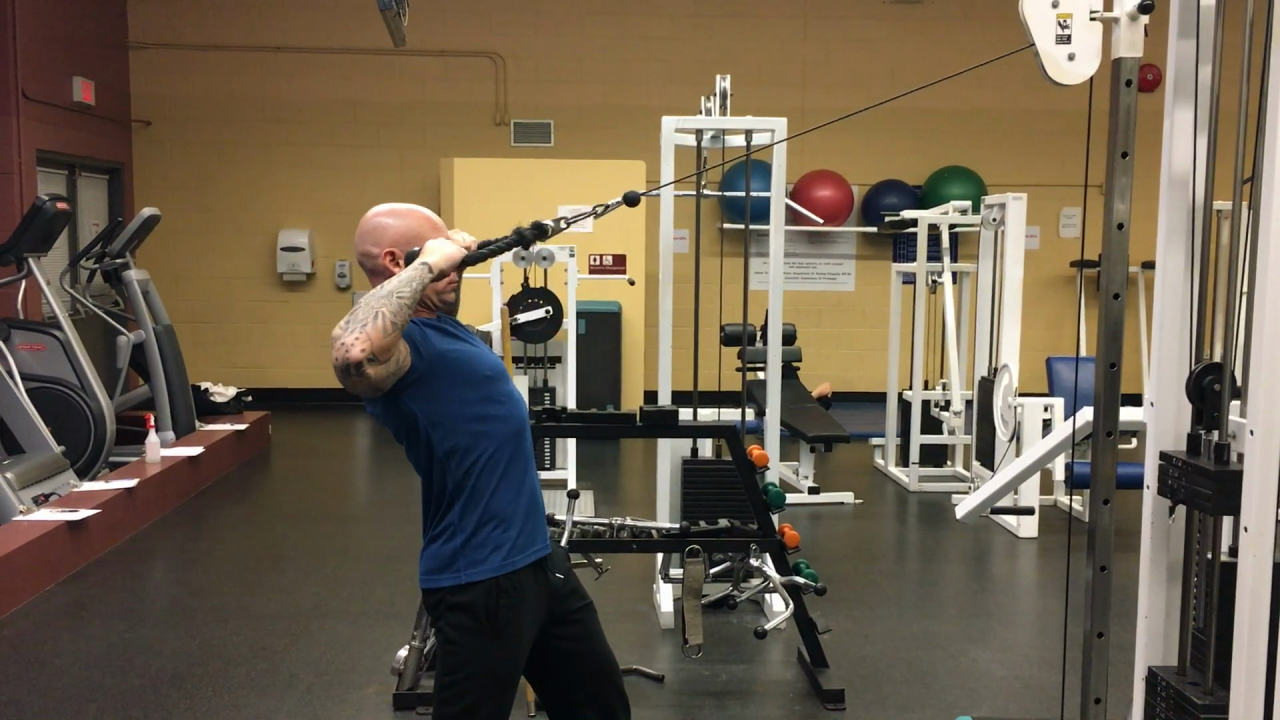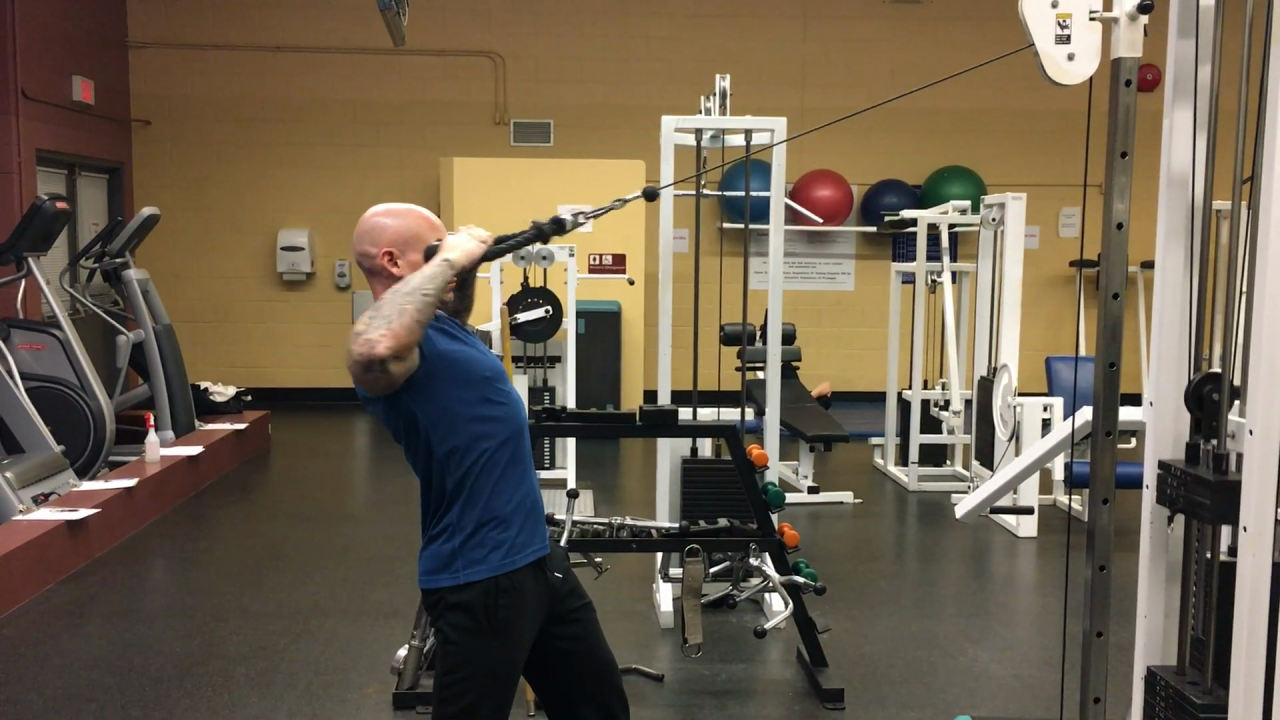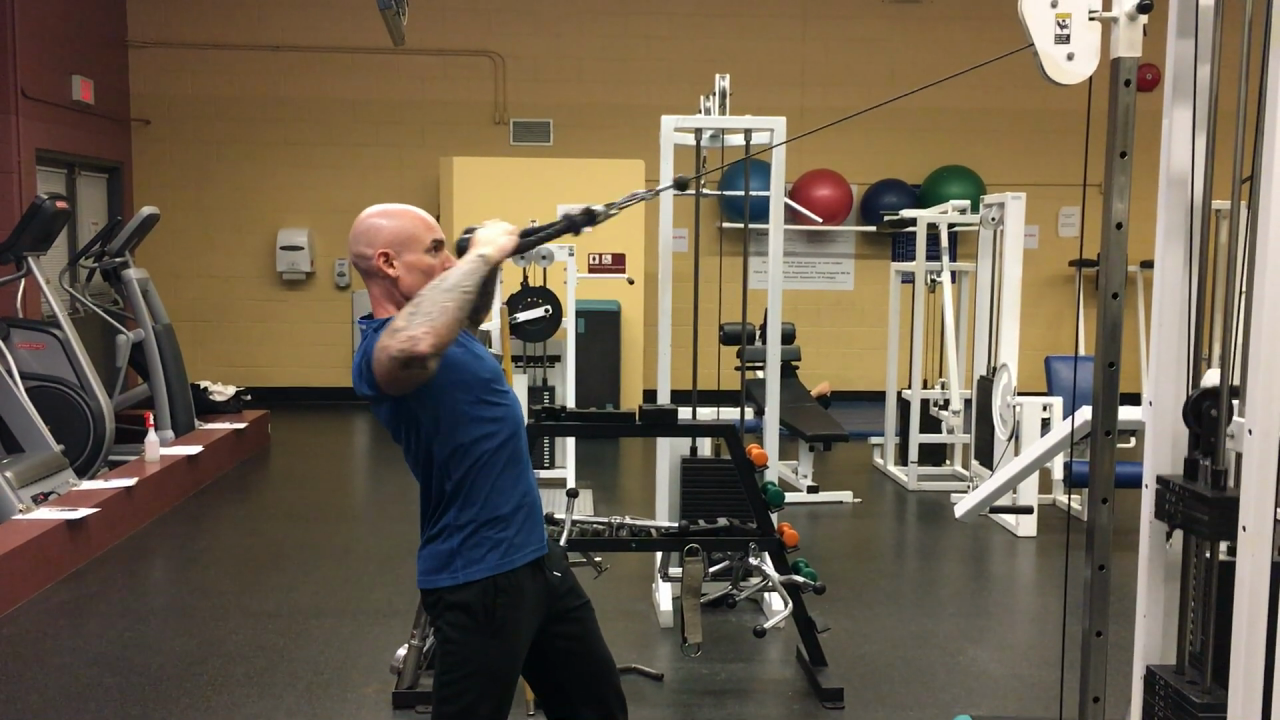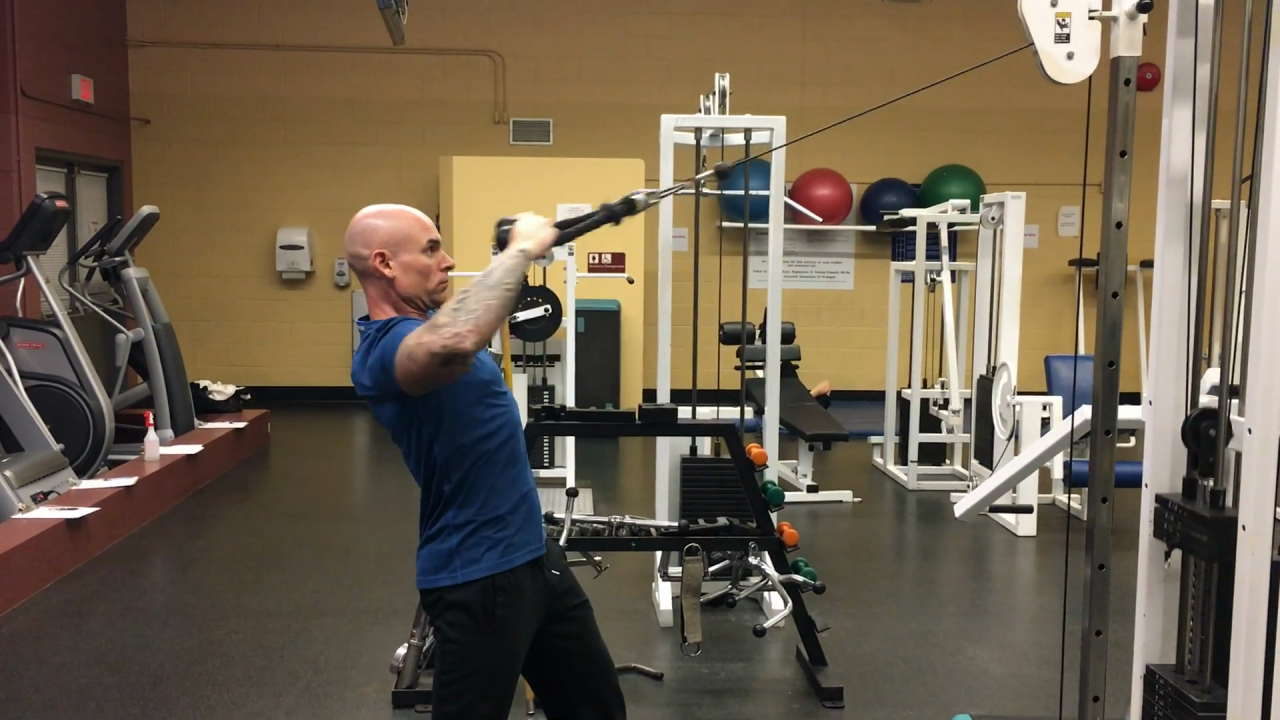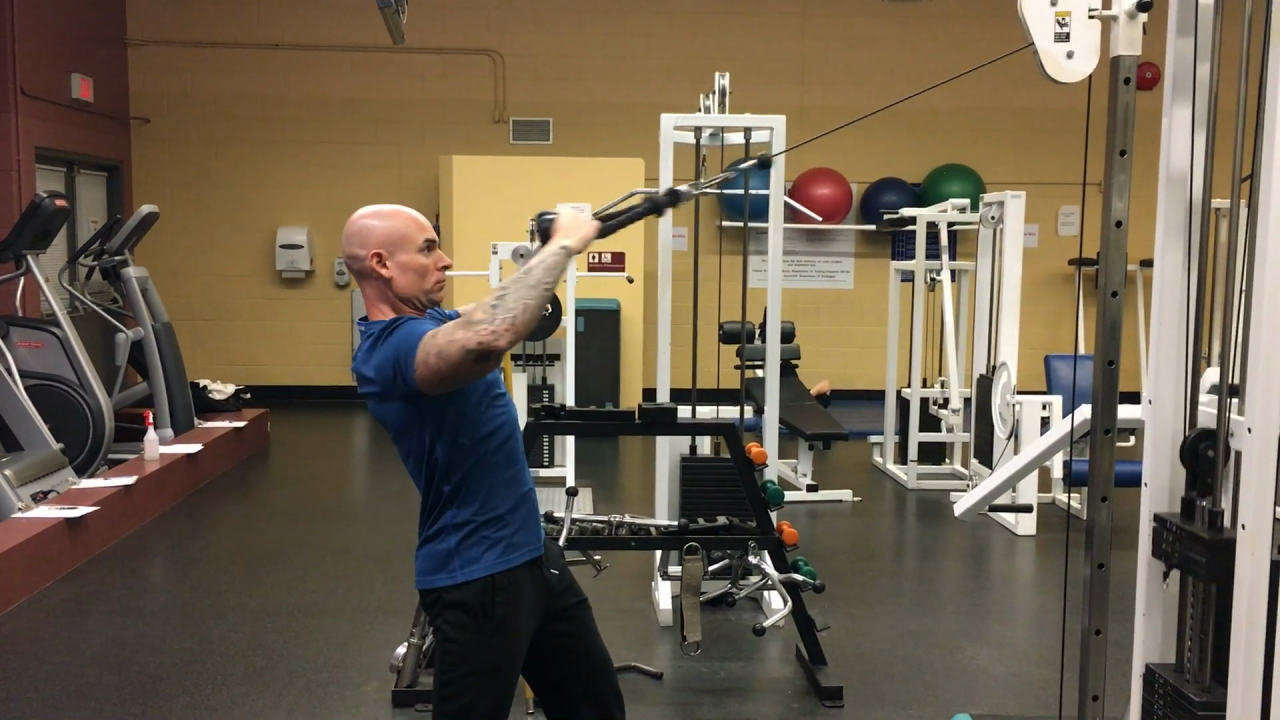
dt=0.1s
person 1, frame 1
left shoulder: (429, 325)
right shoulder: (388, 342)
right elbow: (352, 353)
left wrist: (454, 259)
right wrist: (431, 264)
left hip: (536, 555)
right hip: (483, 577)
person 1, frame 2
left shoulder: (432, 324)
right shoulder: (398, 341)
right elbow: (372, 349)
left wrist: (467, 262)
right wrist: (446, 260)
left hip: (535, 555)
right hip: (482, 577)
person 1, frame 3
left shoulder: (416, 327)
right shoulder: (389, 345)
left elbow: (465, 315)
right elbow: (419, 345)
left wrist: (487, 258)
right wrist: (481, 255)
left hip: (532, 553)
right hip: (480, 575)
person 1, frame 4
left shoulder: (416, 329)
right shoulder: (389, 344)
left elbow: (467, 320)
right elbow: (457, 341)
left wrist: (518, 249)
right wrist: (519, 250)
left hip: (531, 552)
right hip: (480, 575)
person 1, frame 5
left shoulder: (421, 324)
right shoulder: (393, 349)
left elbow: (491, 314)
right elbow: (492, 337)
left wrist: (562, 246)
right wrist: (560, 247)
left hip: (528, 551)
right hip: (477, 575)
